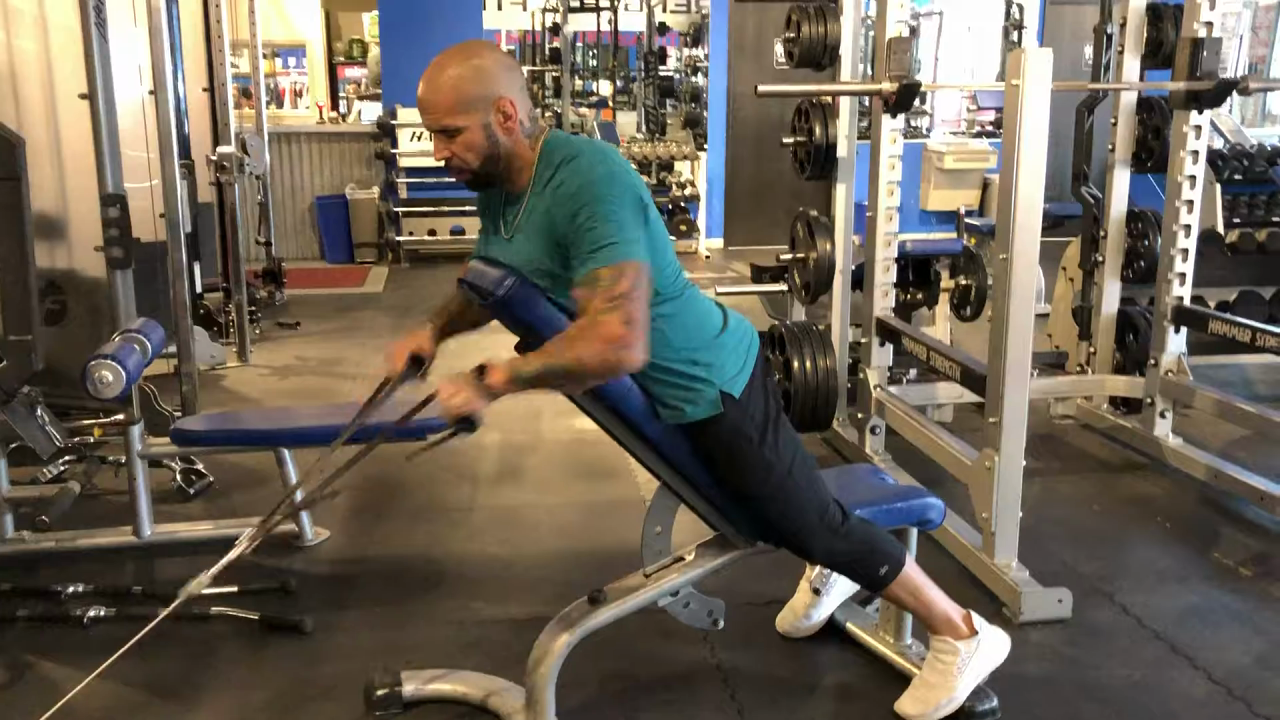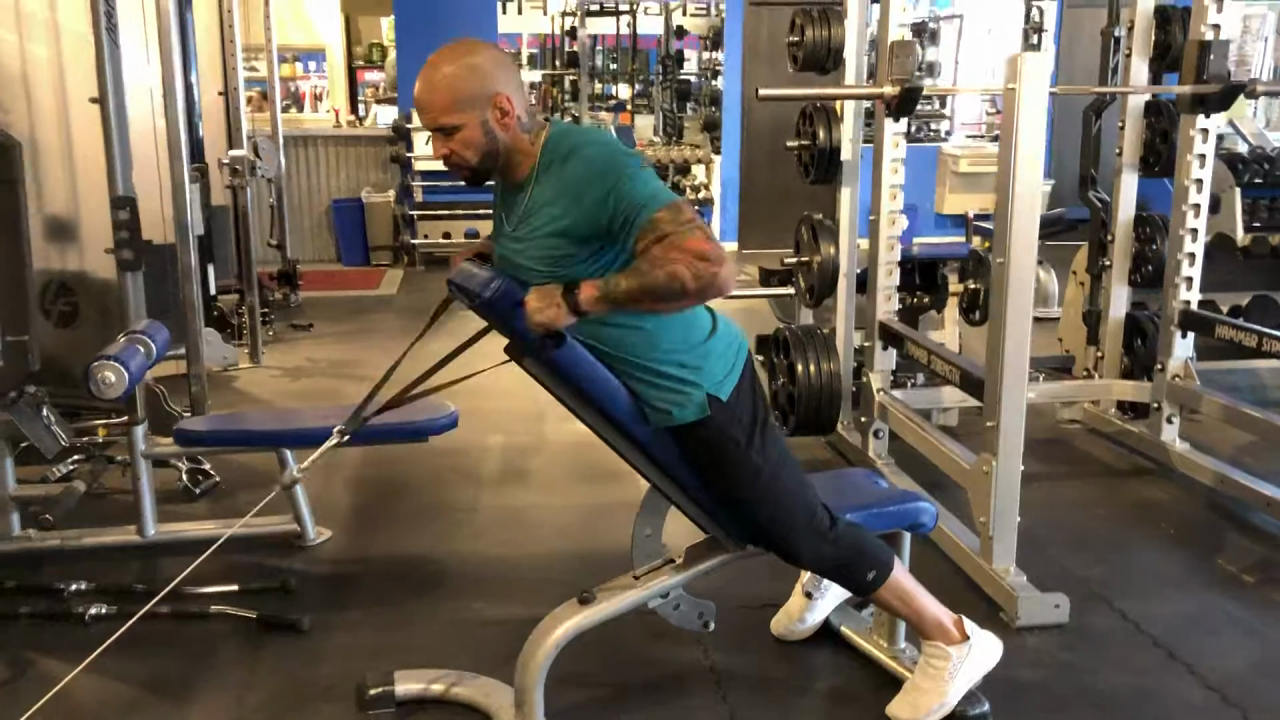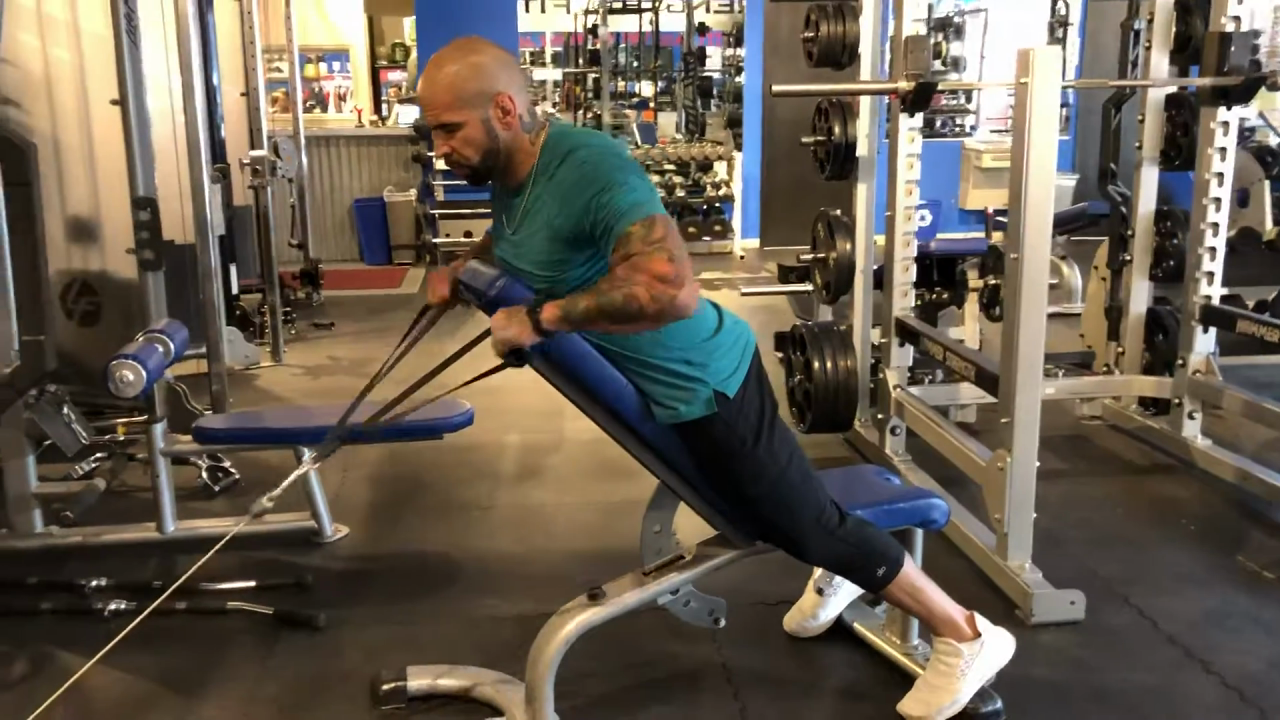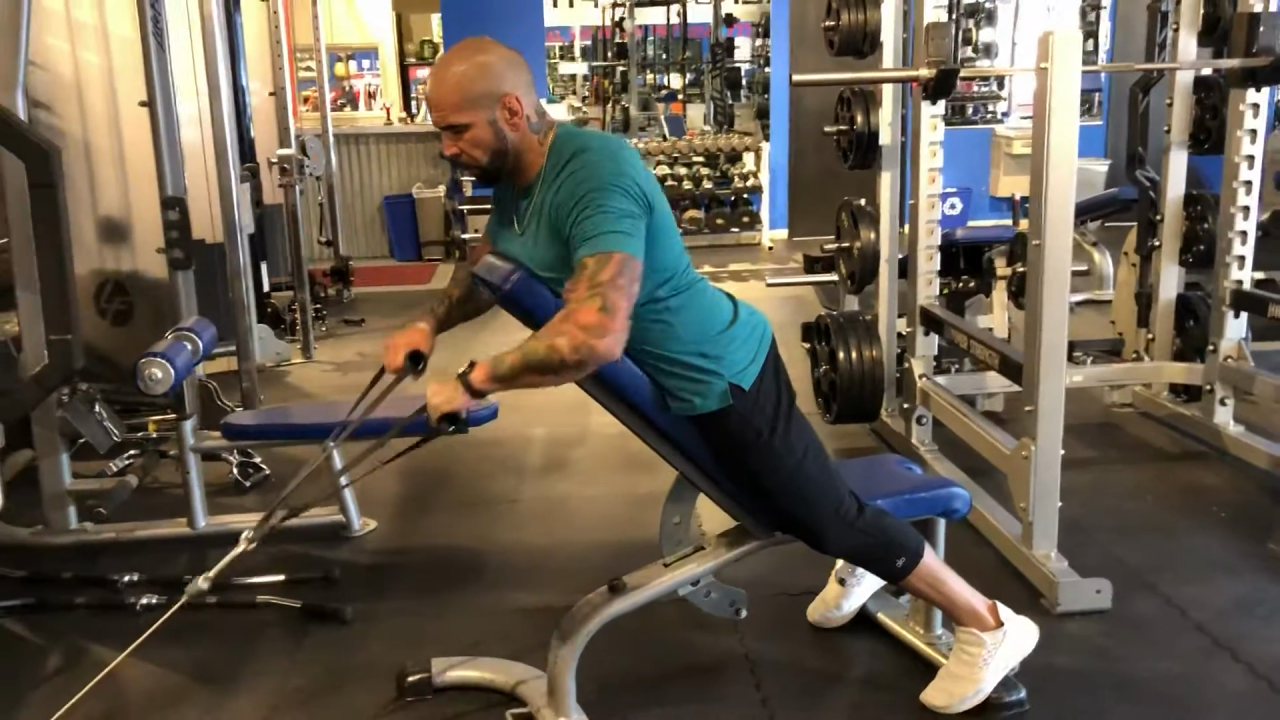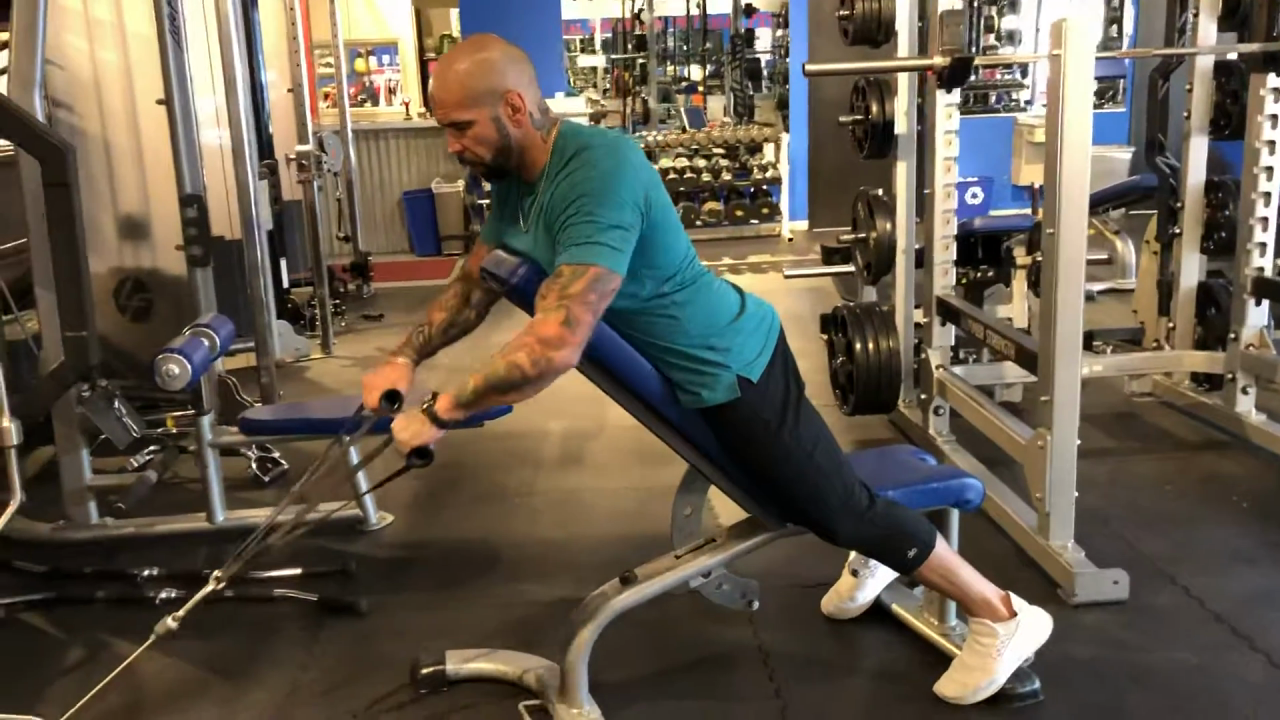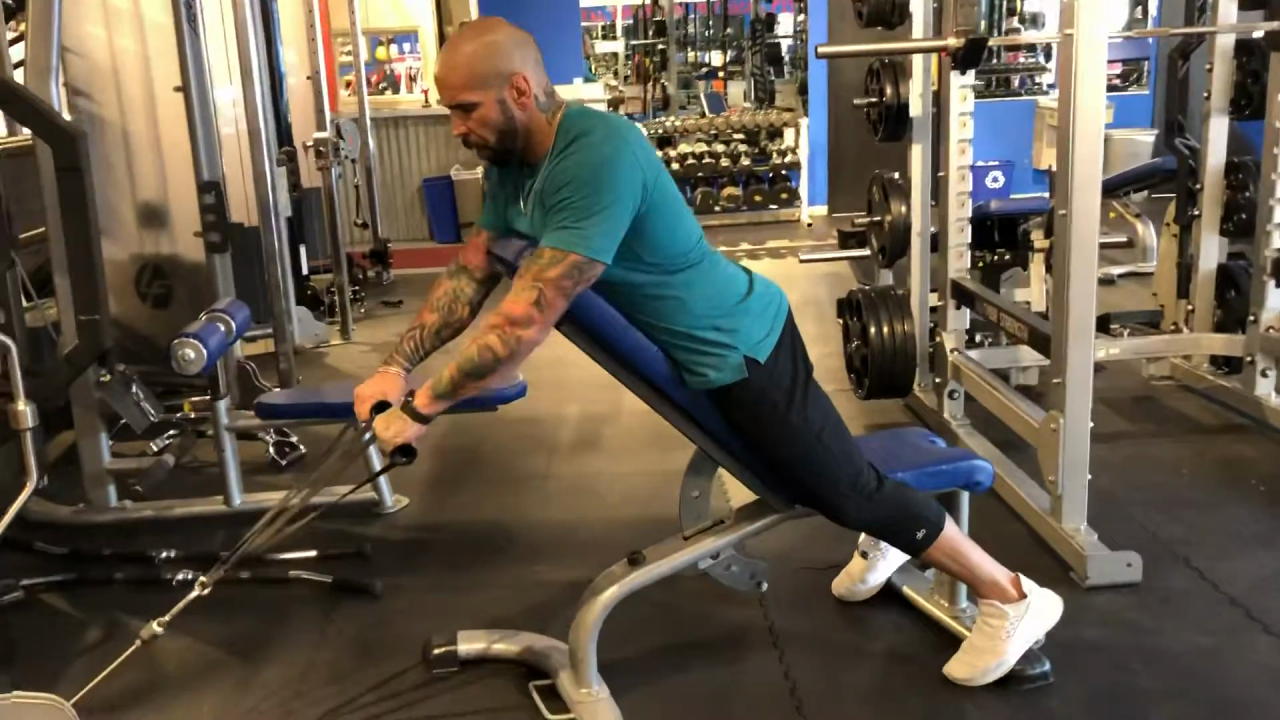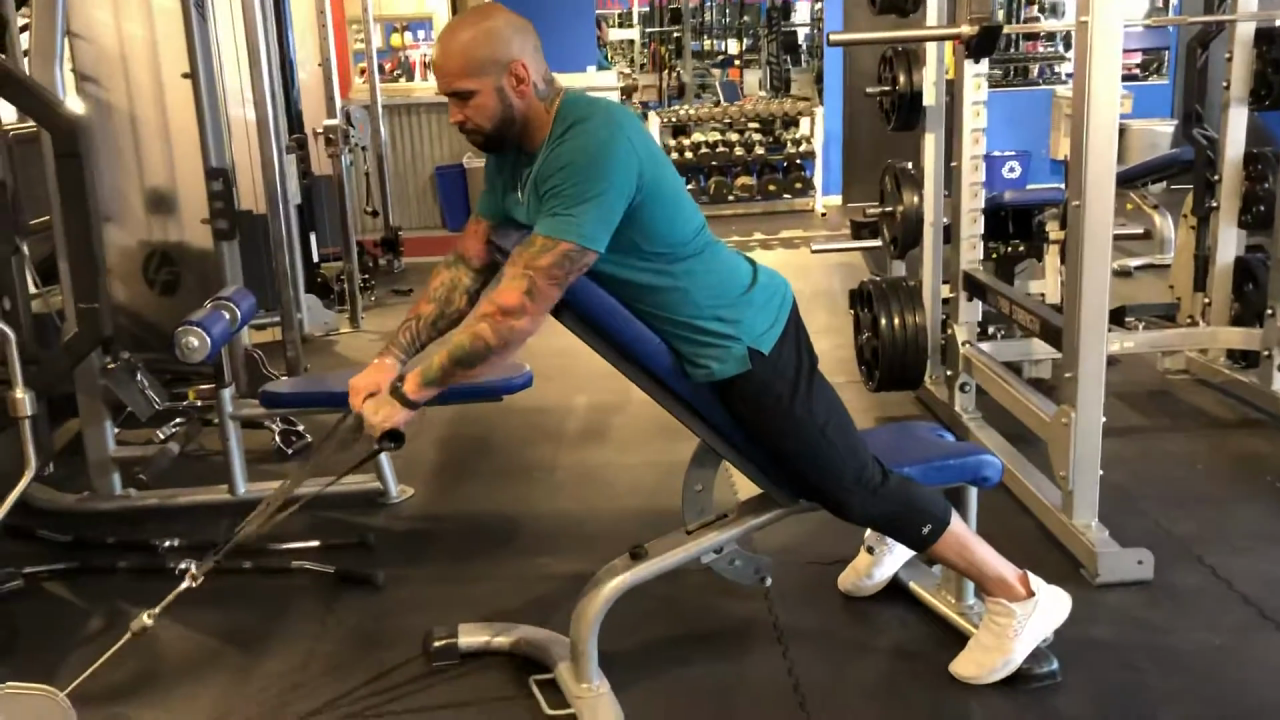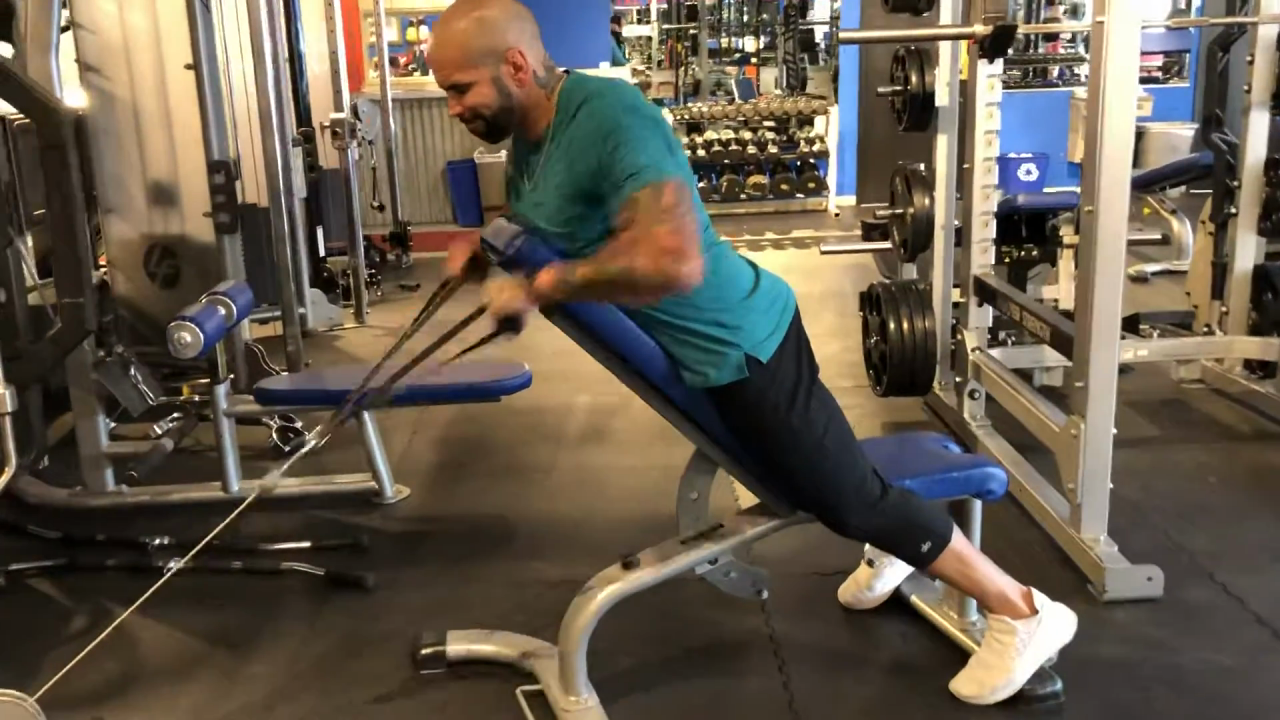
dt=0.3s
person 1, frame 1
left shoulder: (588, 182)
right shoulder: (498, 187)
left elbow: (618, 345)
left wrist: (487, 382)
right wrist: (433, 330)
left hip: (706, 385)
right hip: (661, 389)
left knee: (810, 521)
left ankle: (963, 634)
right ankle: (829, 572)
person 1, frame 2
left shoulder: (592, 164)
right shoulder: (512, 172)
left elbow: (709, 270)
left wrist: (576, 300)
right wrist: (485, 257)
left hip: (693, 387)
right hip: (646, 387)
left knee: (796, 526)
left ankle: (954, 639)
right ankle: (823, 579)
person 1, frame 3
left shoulder: (589, 168)
right shoulder: (510, 173)
left elbow: (672, 291)
right elbow: (511, 244)
left wrist: (539, 319)
right wrist: (463, 271)
left hip: (700, 383)
right hip: (657, 383)
left knee: (806, 521)
left ankle: (967, 636)
right ankle: (839, 574)
person 1, frame 4
left shoulder: (596, 175)
right shoulder: (514, 178)
left elbow: (596, 336)
left wrist: (474, 381)
right wrist: (430, 322)
left hip: (720, 375)
right hip: (677, 375)
left knee: (826, 513)
right knee: (793, 498)
left ankle: (988, 625)
right ankle: (859, 566)
person 1, frame 5
left shoulder: (598, 175)
right shoulder: (515, 177)
left elbow: (556, 343)
right elbow: (476, 282)
left wrist: (438, 413)
right wrist: (406, 356)
left hip: (728, 367)
right hip: (686, 367)
left knee: (834, 504)
right knee: (801, 491)
left ankle: (1003, 616)
right ankle: (872, 557)
person 1, frame 6
left shoulder: (598, 158)
right shoulder: (514, 164)
left elbow: (525, 320)
right elbow: (470, 275)
left wrist: (421, 408)
right wrist: (398, 364)
left hip: (737, 347)
right hip: (693, 347)
left knee: (845, 486)
right knee: (813, 471)
left ankle: (1013, 598)
right ankle: (884, 540)
person 1, frame 7
left shoulder: (593, 145)
right shoulder: (511, 150)
left elbow: (516, 309)
right elbow: (469, 266)
left wrist: (410, 392)
right wrist: (393, 356)
left hip: (740, 338)
right hip: (697, 339)
left knee: (848, 480)
right knee: (818, 468)
left ankle: (1019, 596)
right ankle: (888, 535)
person 1, frame 8
left shoulder: (605, 117)
right shoulder: (532, 134)
left elbow: (677, 262)
right elbow: (553, 223)
left wrist: (537, 286)
right wrist: (488, 246)
left hip: (736, 343)
right hip: (701, 343)
left knee: (848, 496)
left ankle: (1025, 613)
right ankle: (890, 549)
